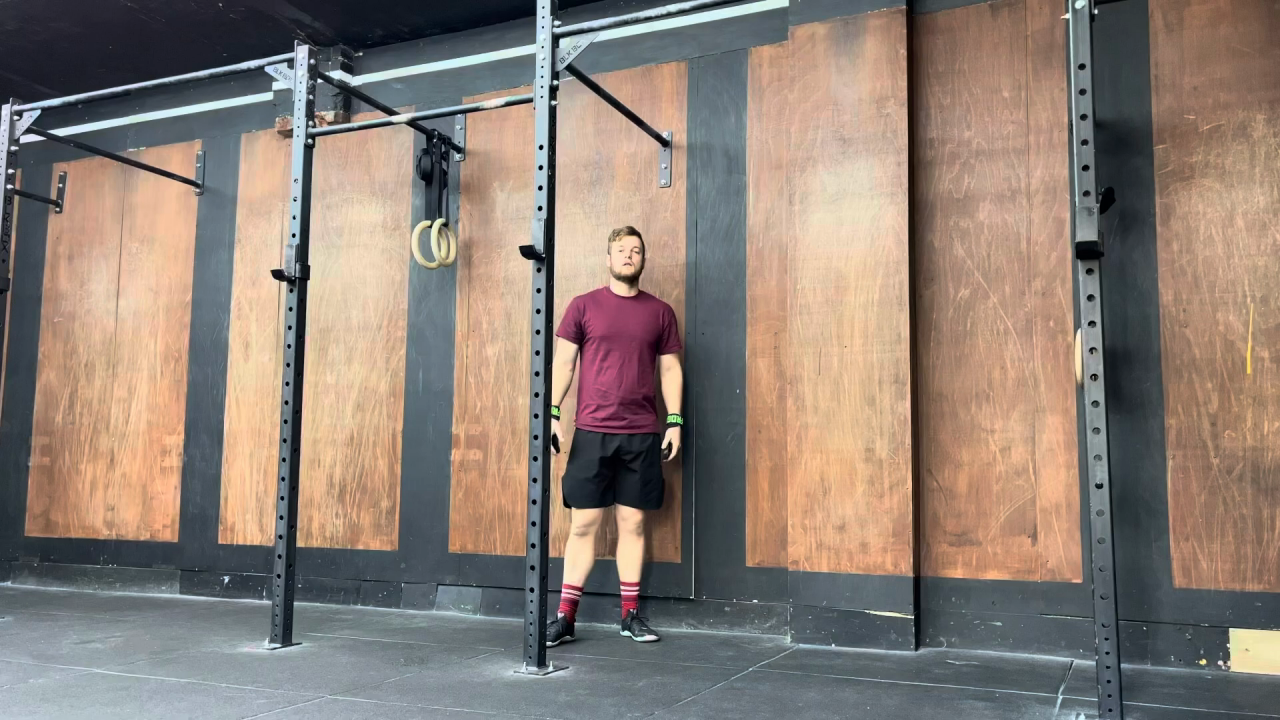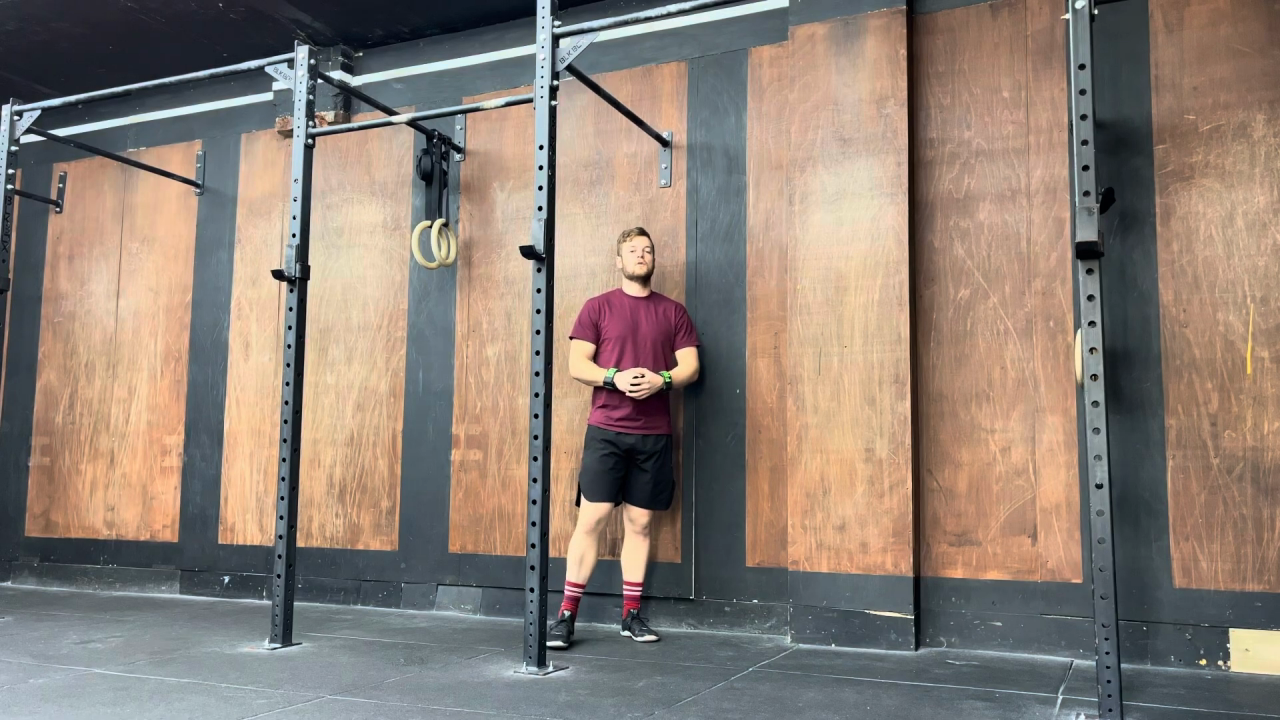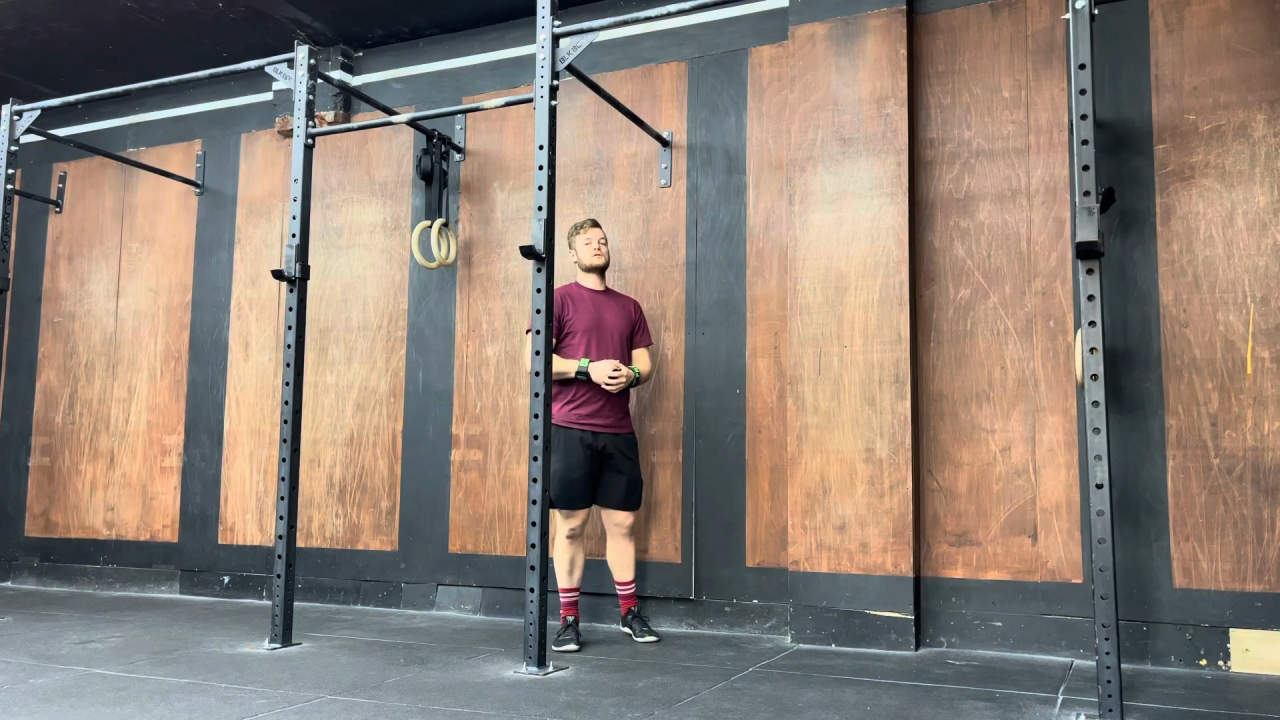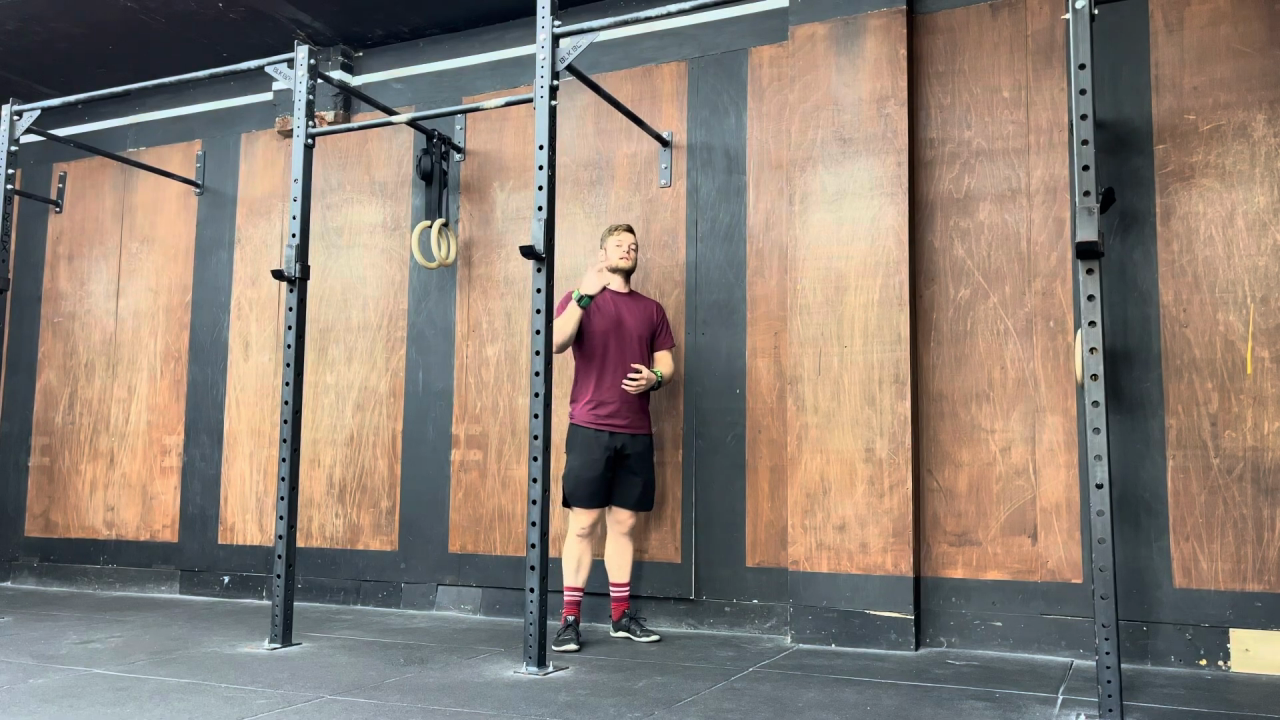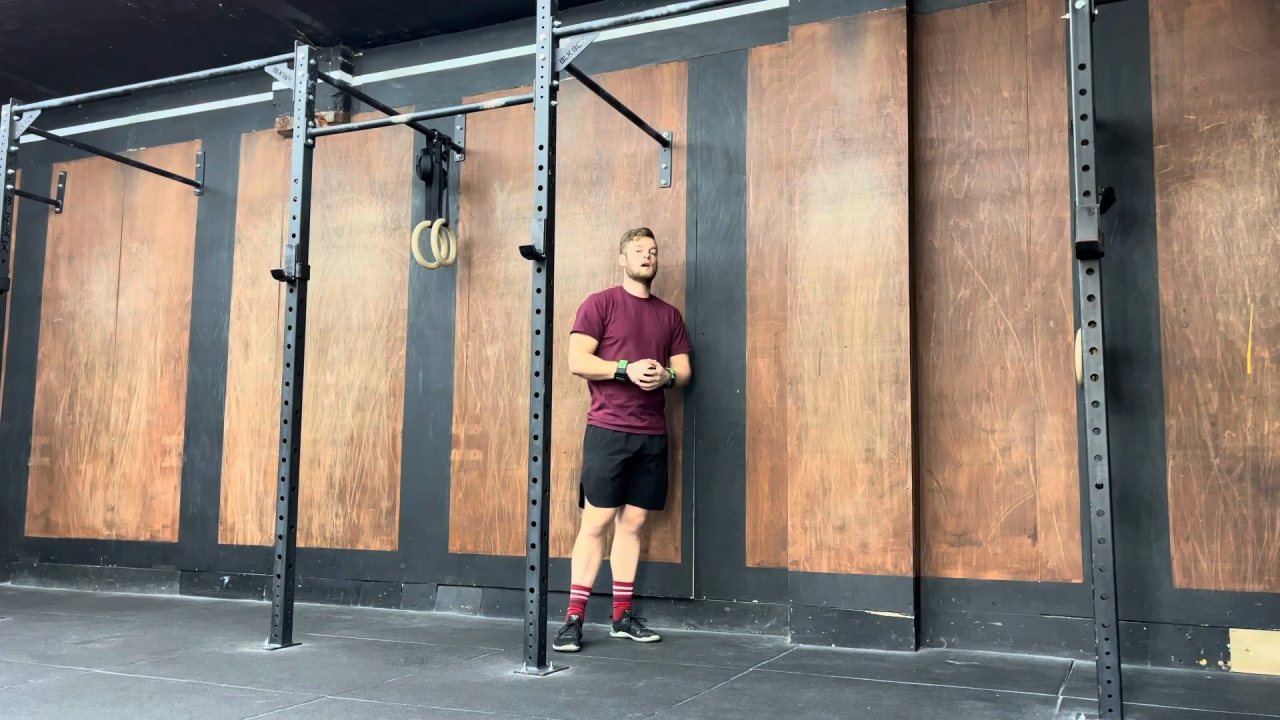
dt=1s
person 1, frame 1
left shoulder: (660, 311)
right shoulder: (583, 306)
left elbow: (670, 369)
right elbow: (563, 361)
left wrist: (675, 421)
right wrist: (553, 411)
left hip: (642, 434)
right hip: (592, 432)
left knee: (633, 524)
right knee: (584, 524)
left ankle: (630, 614)
right ankle: (565, 616)
person 1, frame 2
left shoulder: (674, 311)
right shoulder: (598, 307)
left elbow: (691, 366)
right elbow: (576, 364)
left wrist: (661, 380)
right wrist: (615, 377)
left hip: (654, 434)
right hip: (606, 430)
left knee: (639, 523)
right knee: (591, 518)
left ankle: (631, 614)
right ankle: (567, 614)
person 1, frame 3
left shoulder: (629, 306)
right shoulder: (558, 299)
left elbow: (645, 363)
right elbow: (534, 359)
left wrist: (630, 375)
right wrist: (587, 368)
left hip: (619, 432)
right hip: (570, 429)
left knee: (622, 523)
right knee: (571, 524)
left ankle: (630, 611)
right ankle: (568, 619)
person 1, frame 4
left shoulder: (651, 309)
right shoulder: (580, 298)
left elbow: (667, 364)
right elbow: (557, 341)
left wrist: (653, 378)
right wrist: (583, 295)
left hip: (636, 433)
right hip: (590, 428)
left knee: (623, 523)
right knee: (583, 523)
left ankle: (622, 615)
right ankle: (570, 619)
person 1, frame 5
left shoulder: (669, 314)
right shoulder: (600, 303)
left elbow: (684, 370)
right elbow: (576, 361)
left wrist: (666, 376)
right wrist: (626, 370)
left hip: (652, 435)
right hip: (608, 430)
left knee: (632, 523)
right knee: (597, 521)
left ankle: (622, 614)
right ankle: (574, 617)
